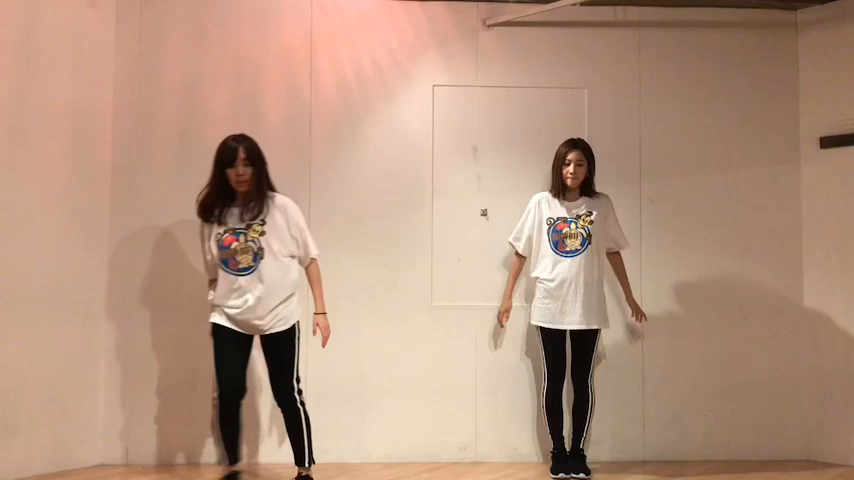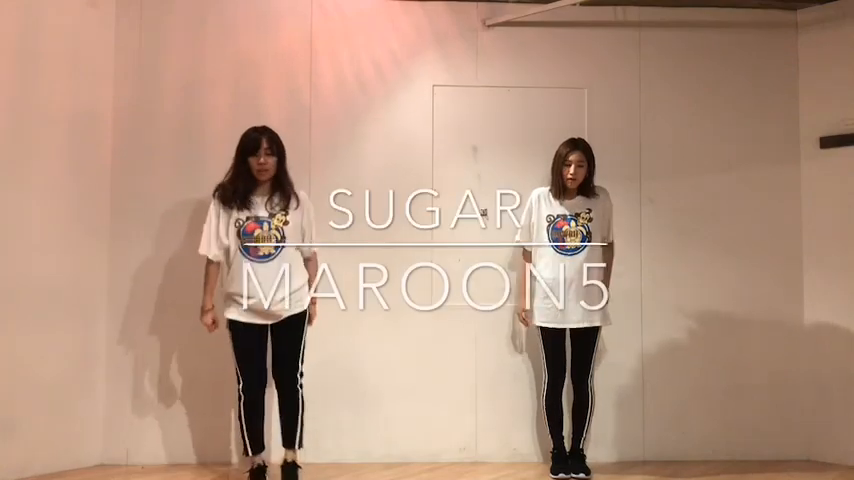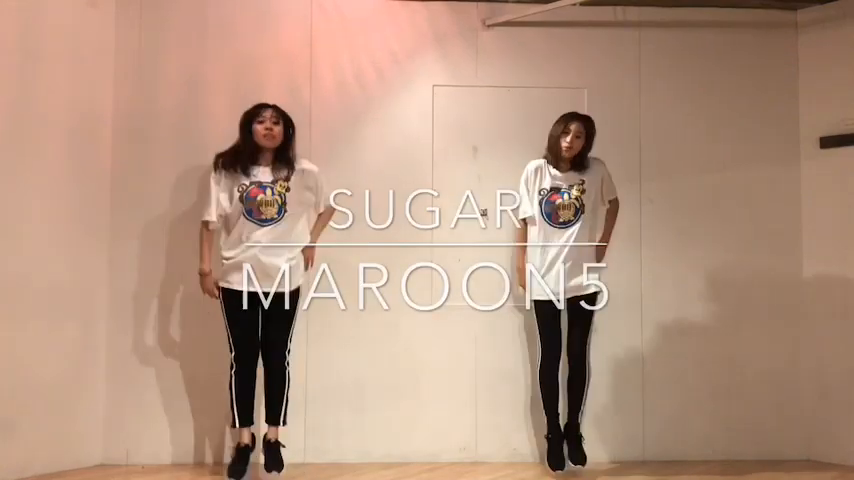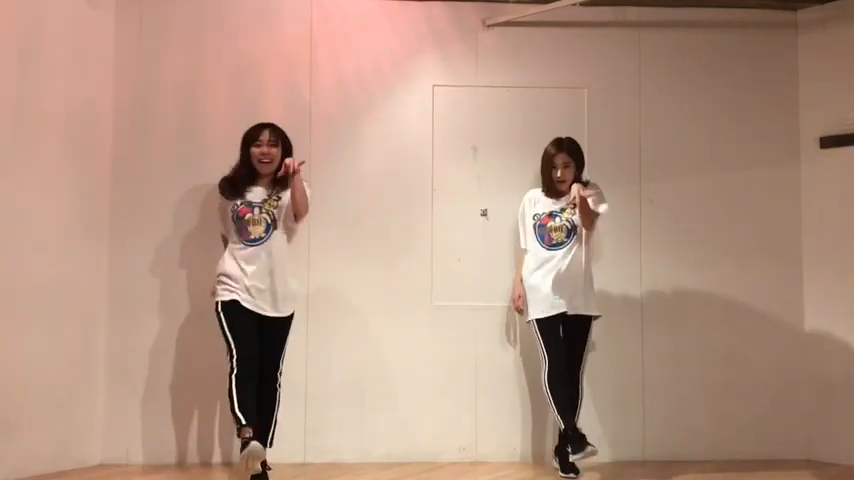
dt=0.5s
person 1, frame 1
left shoulder: (280, 207)
right shoulder: (212, 213)
left elbow: (309, 259)
right elbow: (213, 272)
left wrist: (320, 310)
right wrist: (218, 307)
left hip: (278, 316)
right hip: (228, 318)
left knee: (288, 395)
right knee: (228, 394)
person 1, frame 2
left shoulder: (296, 200)
right shoulder: (225, 201)
left elbow: (309, 254)
right elbow: (214, 256)
left wrist: (312, 298)
right wrist: (208, 304)
left hip: (290, 306)
right hip: (243, 310)
left knee: (288, 380)
right knee: (250, 386)
person 1, frame 3
left shoulder: (301, 172)
right shoulder: (227, 170)
left elbow: (327, 204)
right elbow: (210, 219)
left wrist: (312, 238)
right wrist: (205, 265)
left hip: (285, 279)
right hip: (238, 279)
left knee: (277, 357)
right knee: (243, 357)
left ankle: (273, 437)
right ankle: (244, 440)
person 1, frame 4
left shoulder: (289, 189)
right shoulder: (232, 190)
left elbow: (301, 211)
left wrist: (295, 179)
left hip: (277, 298)
right hip: (235, 292)
left knee: (269, 377)
right knee: (243, 361)
right ankle: (248, 441)
person 2, frame 1
left shoulder: (601, 204)
right shoulder: (540, 203)
left elbow: (613, 253)
right elbow: (521, 252)
left wrist: (630, 299)
right wrist: (507, 296)
left hip: (588, 307)
right hip: (549, 307)
left knee: (582, 381)
right knee: (554, 380)
left ankle: (577, 452)
right ankle: (558, 452)
person 2, frame 2
left shoulder: (601, 199)
right shoulder: (539, 199)
left elbow: (607, 246)
right elbow: (528, 253)
left wrist: (604, 288)
right wrist: (523, 298)
left hip: (588, 306)
right hip: (549, 305)
left knee: (582, 380)
right knee: (554, 380)
left ankle: (577, 452)
right ankle: (558, 451)
person 2, frame 3
left shoulder: (595, 170)
right shoulder: (536, 170)
left elbow: (612, 202)
right elbow: (525, 219)
left wrist: (603, 242)
right wrist: (520, 263)
left hip: (582, 277)
right hip: (544, 278)
left knee: (578, 355)
right knee: (550, 355)
left ankle: (573, 431)
right ankle: (554, 433)
person 2, frame 4
left shoulder: (590, 193)
right shoulder: (531, 200)
left elbow: (590, 223)
left wrist: (581, 201)
right wrist: (518, 284)
left hip: (578, 297)
right hip: (542, 296)
left knee: (573, 371)
right knee: (555, 362)
left ankle: (564, 447)
right ankle: (572, 435)
